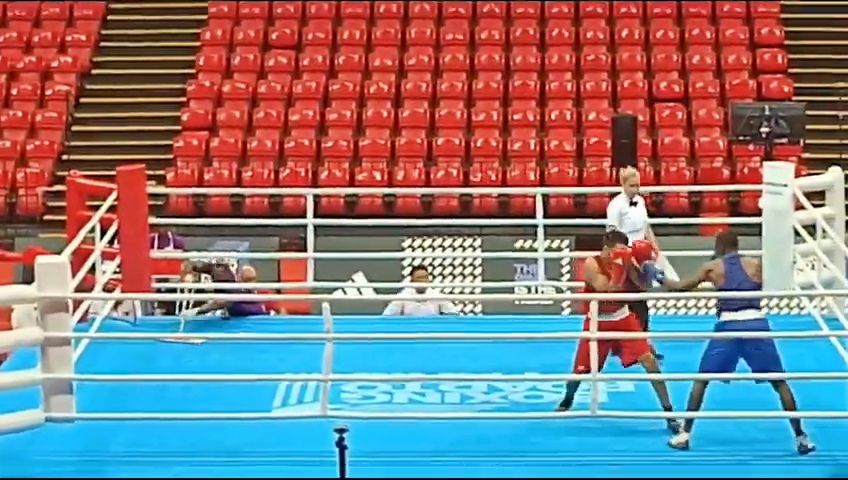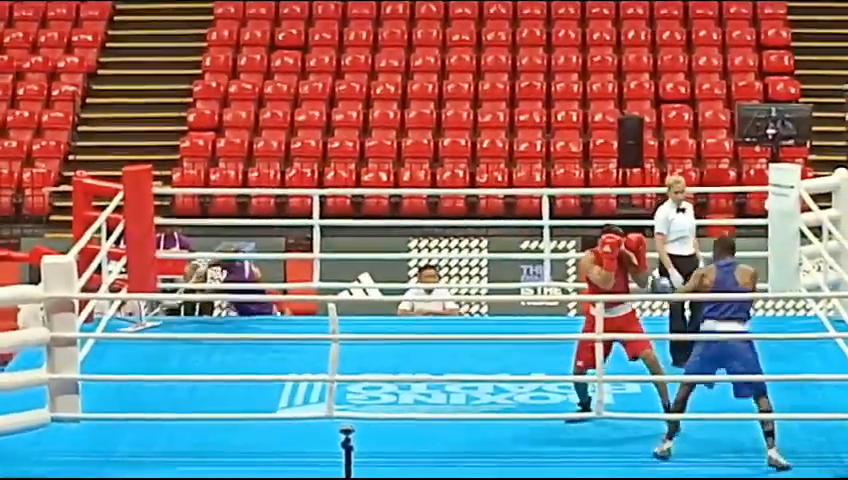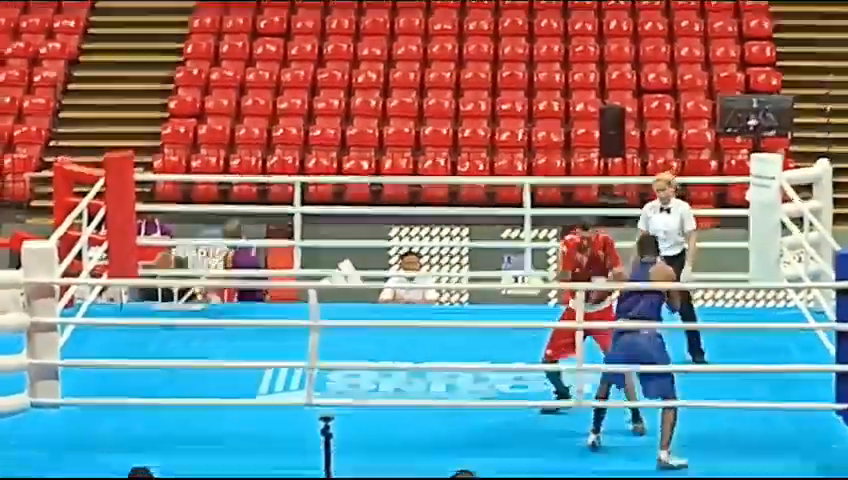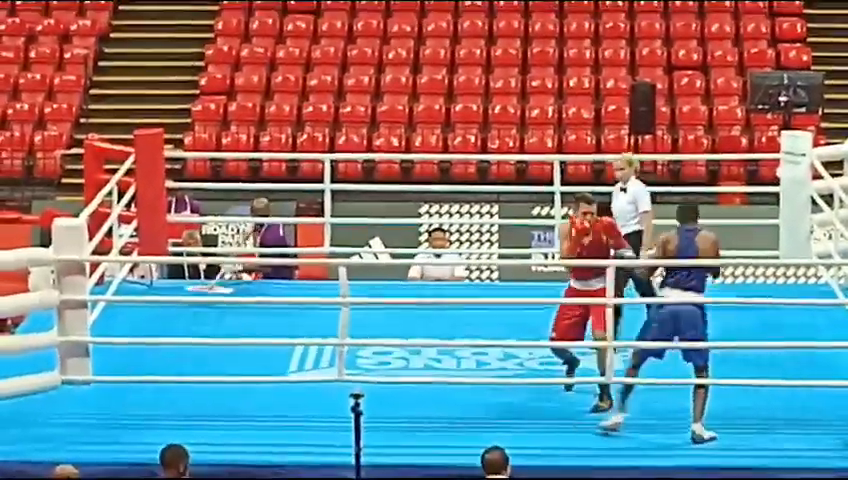
dt=0.5s
person 1, frame 1
left shoulder: (712, 267)
right shoulder: (755, 264)
left elbow: (681, 287)
left wrist: (658, 276)
left hip: (728, 326)
right hip: (756, 324)
left knee: (702, 380)
right knee: (779, 382)
left ankle: (684, 434)
right ankle: (801, 438)
person 1, frame 2
left shoulder: (704, 273)
right shoulder: (750, 273)
left hip: (710, 338)
right hip: (739, 338)
left knee: (685, 389)
right knee: (760, 396)
left ankle: (667, 443)
right ankle: (772, 452)
person 1, frame 3
left shoulder: (624, 272)
right shoulder: (666, 272)
right elbow: (675, 306)
left hip: (622, 337)
right hip: (648, 338)
left knee: (605, 384)
right knee: (669, 398)
left ankle: (595, 434)
right ankle: (664, 454)
person 1, frame 4
left shoulder: (667, 239)
right shoulder: (711, 240)
left elbow: (646, 271)
right elbow: (715, 274)
left hip: (666, 305)
right hip: (692, 308)
left knee: (636, 360)
right knee: (701, 369)
left ankle: (619, 415)
right ankle: (697, 426)
person 2, frame 1
left shoulder: (625, 260)
right shoulder: (592, 264)
right elbow: (609, 291)
right wrist: (619, 265)
left hip: (623, 318)
right hip: (597, 321)
left knee: (649, 361)
right knee: (580, 370)
left ankle: (668, 412)
right ankle: (566, 402)
person 2, frame 2
left shoulder: (625, 255)
right shoulder: (588, 259)
left elbow: (643, 283)
right elbow: (605, 284)
left wrist: (640, 255)
right wrist: (609, 255)
left hip: (625, 315)
right hip: (598, 318)
left knee: (650, 358)
right knee: (580, 368)
left ankle: (668, 409)
right ankle: (585, 407)
person 2, frame 3
left shoulder: (603, 248)
right shoulder: (566, 251)
left elbow: (619, 277)
right elbow: (564, 281)
left wrist: (610, 252)
right wrist: (569, 255)
left hip: (602, 310)
right hip: (575, 310)
right knee: (548, 359)
left ankle: (636, 415)
right ankle: (563, 395)
person 2, frame 4
left shoulder: (605, 227)
right shoulder: (567, 230)
left elbow: (625, 253)
right elbow: (565, 259)
left wrist: (615, 236)
right wrist: (575, 238)
left hip: (601, 289)
right hip: (577, 289)
left knee: (599, 336)
right knee: (556, 340)
left ankle: (605, 394)
right ankle: (572, 363)
person 3, frame 1
left shoulder: (640, 201)
right shoulder: (617, 205)
left elbow: (647, 230)
left wrist: (658, 254)
left knee: (633, 301)
right knee: (638, 301)
person 3, frame 2
left shoulder: (688, 207)
right shoulder: (663, 211)
right elbow: (659, 243)
left wrist: (699, 260)
right wrist: (671, 270)
left hip: (689, 260)
right hip: (672, 262)
left knee: (699, 306)
right knee: (677, 308)
left ankle: (689, 349)
right ankle: (679, 356)
person 3, frame 3
left shoulder: (683, 208)
right shoulder: (648, 209)
left elbow: (691, 239)
right elbow: (642, 238)
left wrist: (688, 266)
left hip: (676, 260)
left knee: (685, 307)
left ankle: (696, 352)
person 3, frame 4
left shoulder: (639, 189)
right shoulder: (617, 190)
left elbow: (647, 221)
left wrist: (644, 249)
left hip: (635, 241)
right hip: (623, 241)
left knee: (617, 287)
right knee: (643, 288)
